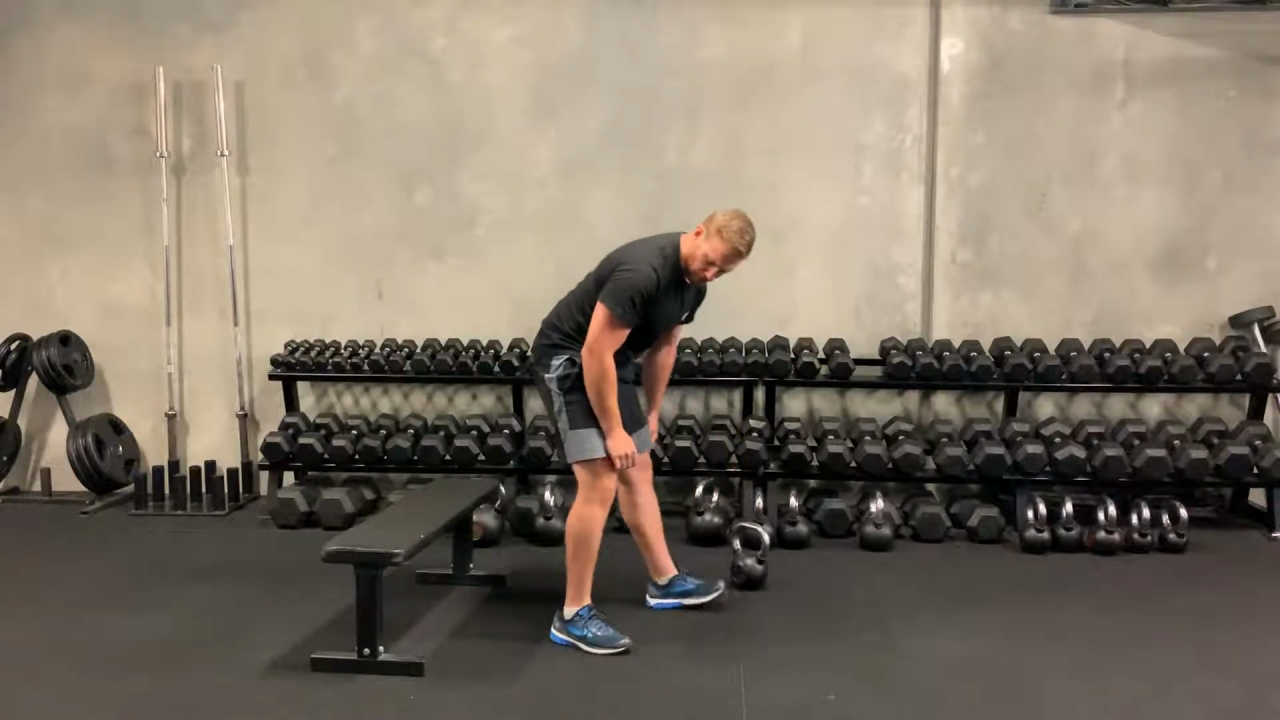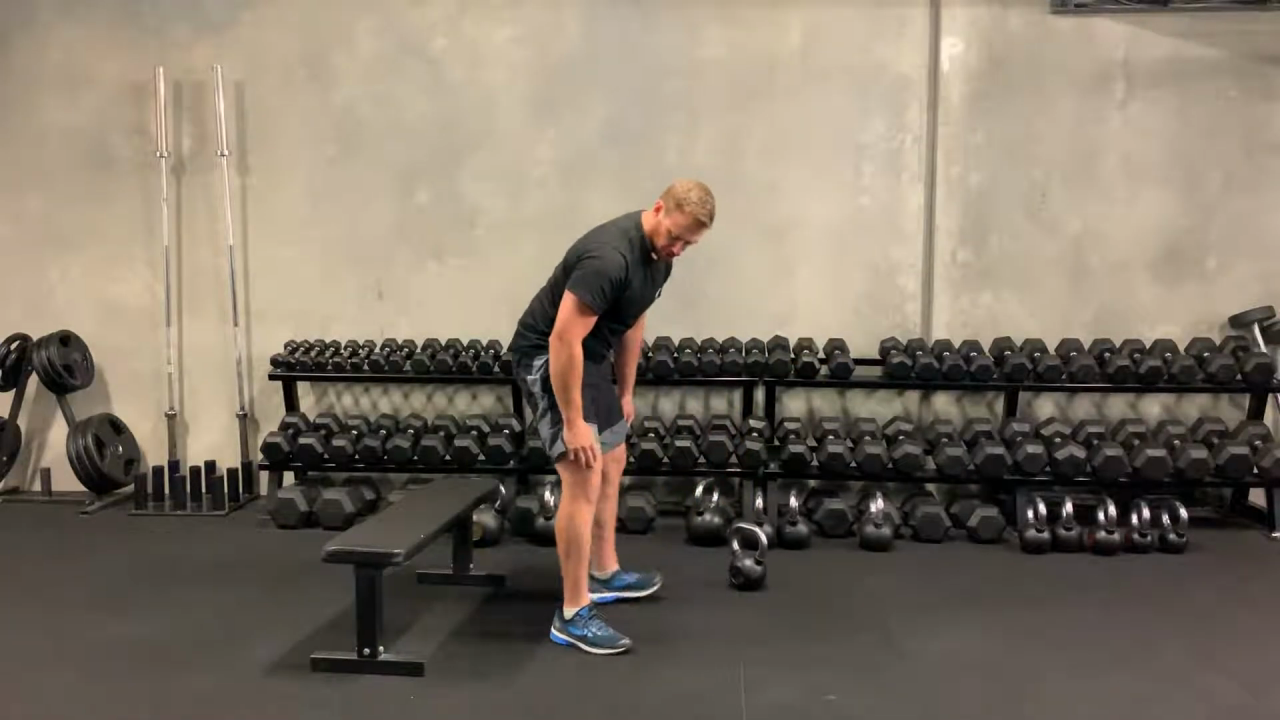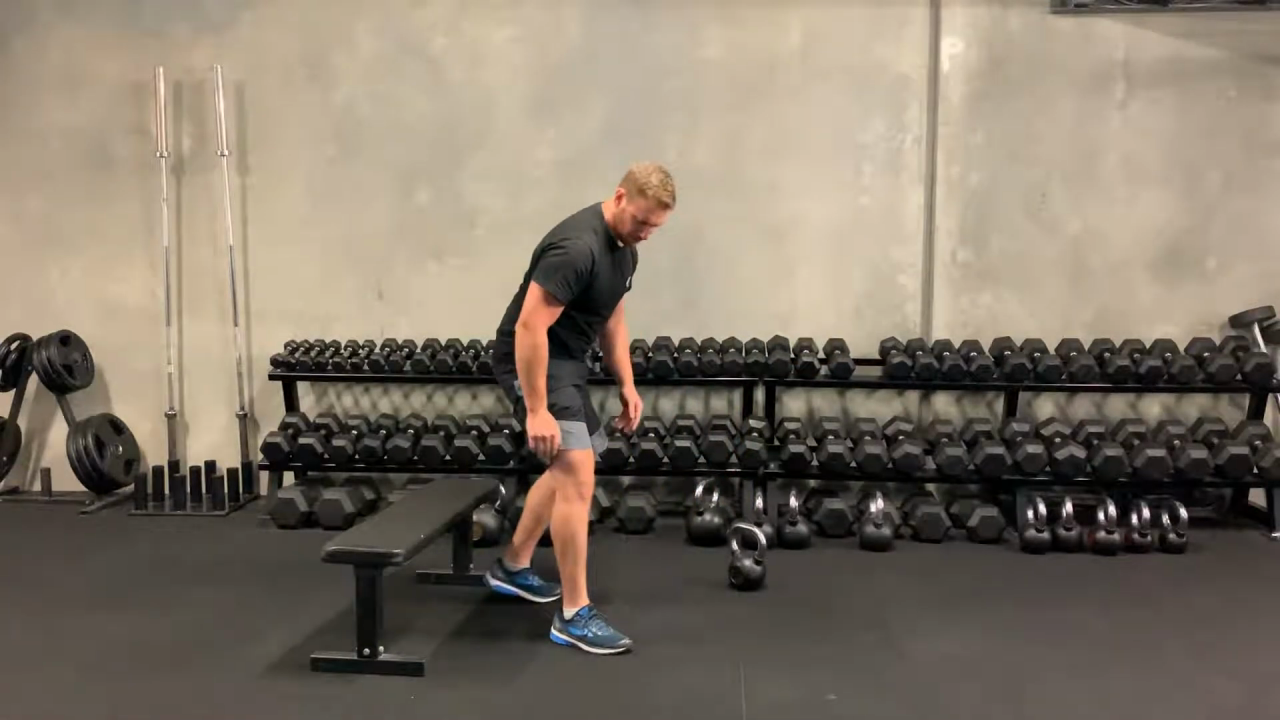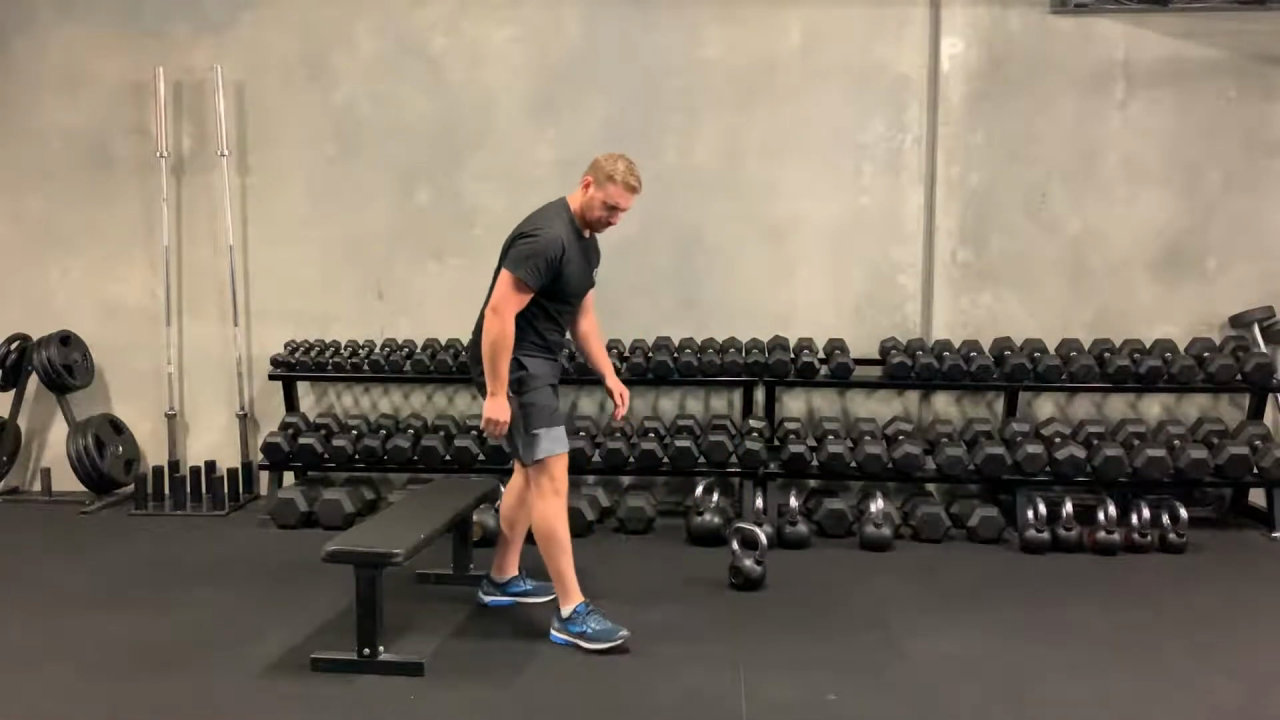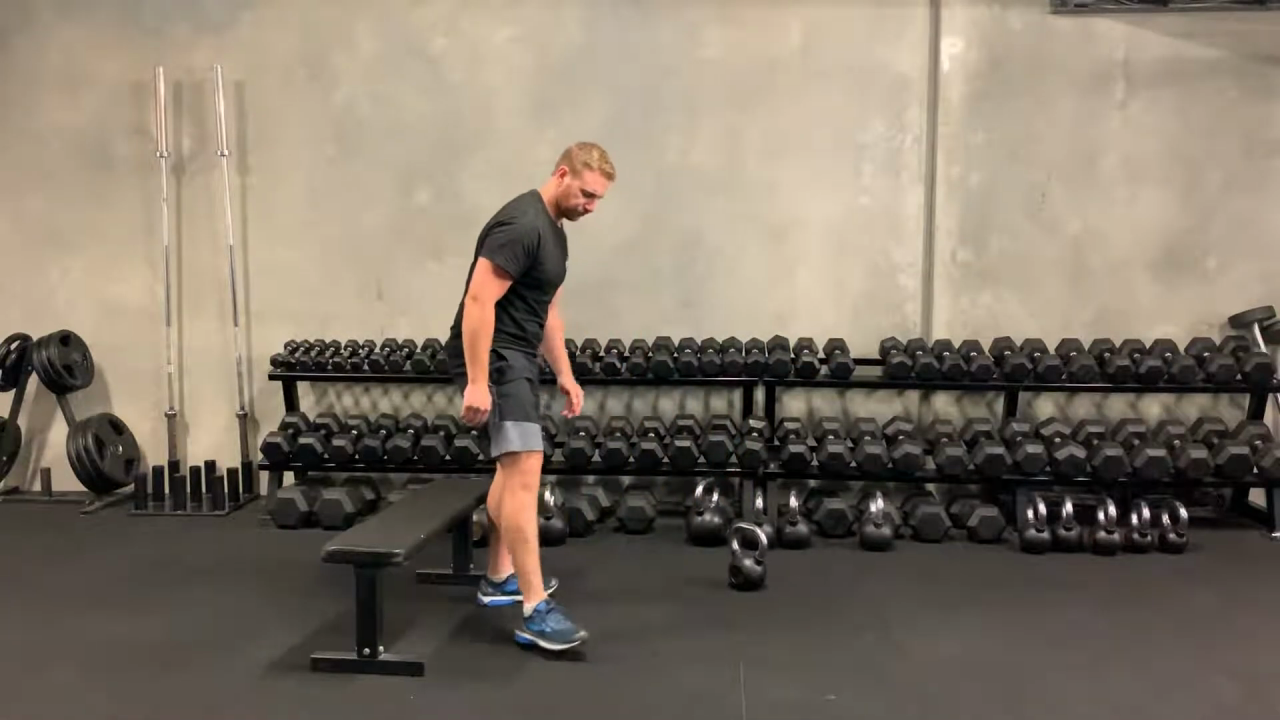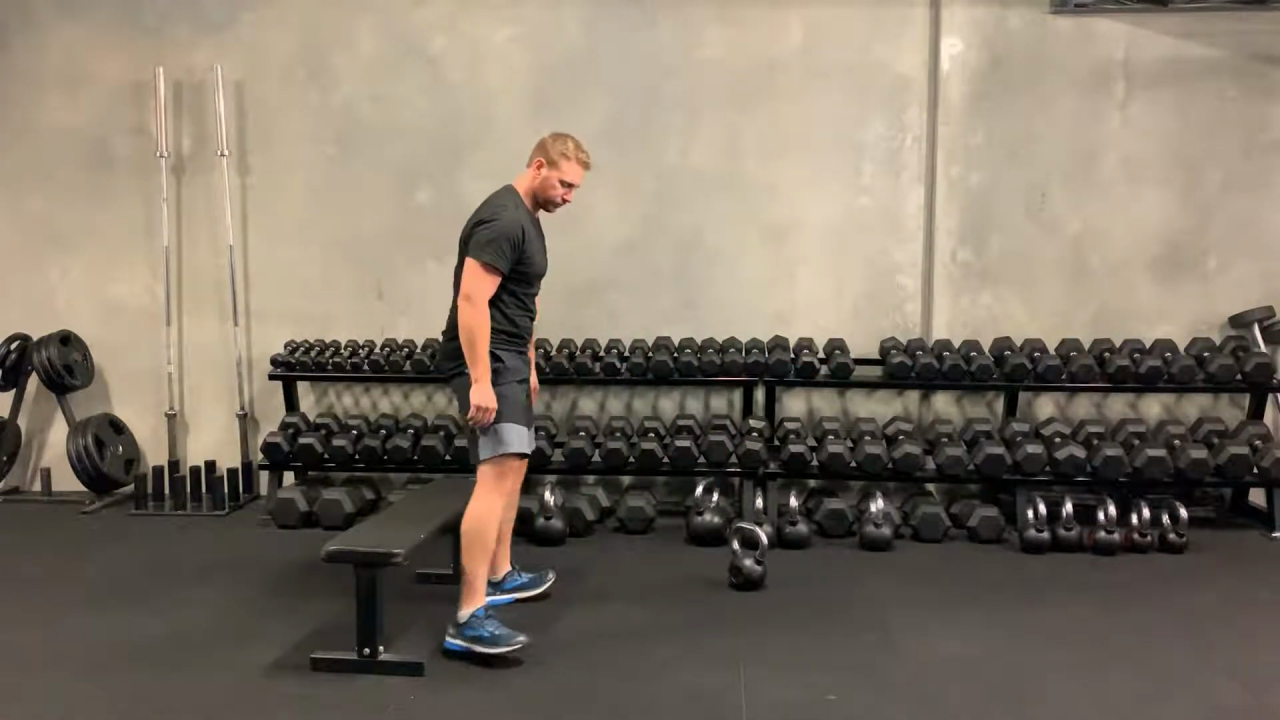
dt=0.2s
person 1, frame 1
left shoulder: (694, 285)
right shoulder: (641, 271)
left elbow: (662, 346)
right elbow: (594, 352)
left wrist: (651, 413)
right wrist: (614, 431)
left hip: (611, 365)
right hip: (569, 362)
left knee: (637, 472)
right knee: (600, 484)
left ankle: (665, 580)
right ankle: (573, 614)
person 1, frame 2
left shoulder: (659, 258)
right shoulder: (608, 256)
left elbow: (631, 324)
right elbow: (563, 340)
left wrist: (626, 390)
right wrist: (574, 422)
left hip: (590, 358)
right hip: (548, 359)
left knee: (611, 464)
right knee: (584, 479)
left ankle: (605, 572)
right ankle: (573, 613)
person 1, frame 3
left shoulder: (624, 248)
right shoulder: (576, 248)
left elbow: (612, 319)
right elbow: (529, 329)
left wrist: (627, 385)
right wrist: (537, 411)
left hip: (567, 359)
right hip: (532, 360)
left knee: (567, 470)
right knee: (578, 477)
left ankle: (511, 566)
right ankle: (573, 613)
person 1, frame 4
left shoulder: (586, 241)
right shoulder: (546, 237)
left elbow: (581, 315)
right elbow: (498, 315)
left wrist: (609, 375)
right wrist: (496, 395)
left hip: (537, 360)
right hip: (513, 363)
left knee: (532, 471)
right knee: (552, 479)
left ankle: (502, 577)
right ankle: (571, 611)
person 1, frame 5
left shoulder: (555, 231)
right shoulder: (521, 225)
left elbow: (547, 310)
right elbow: (479, 301)
left wrist: (566, 376)
right wrist: (477, 381)
left hip: (516, 356)
right hip: (494, 358)
left knee: (513, 466)
right knee: (525, 471)
left ankle: (500, 576)
right ankle: (535, 608)
person 1, frame 6
left shoulder: (528, 221)
right shoulder: (503, 220)
right elbow: (472, 301)
left wrist: (529, 368)
right wrist: (480, 381)
left hip: (507, 358)
right hip: (486, 360)
left knee: (510, 466)
right knee: (500, 476)
left ankle: (499, 572)
right ankle: (470, 617)
